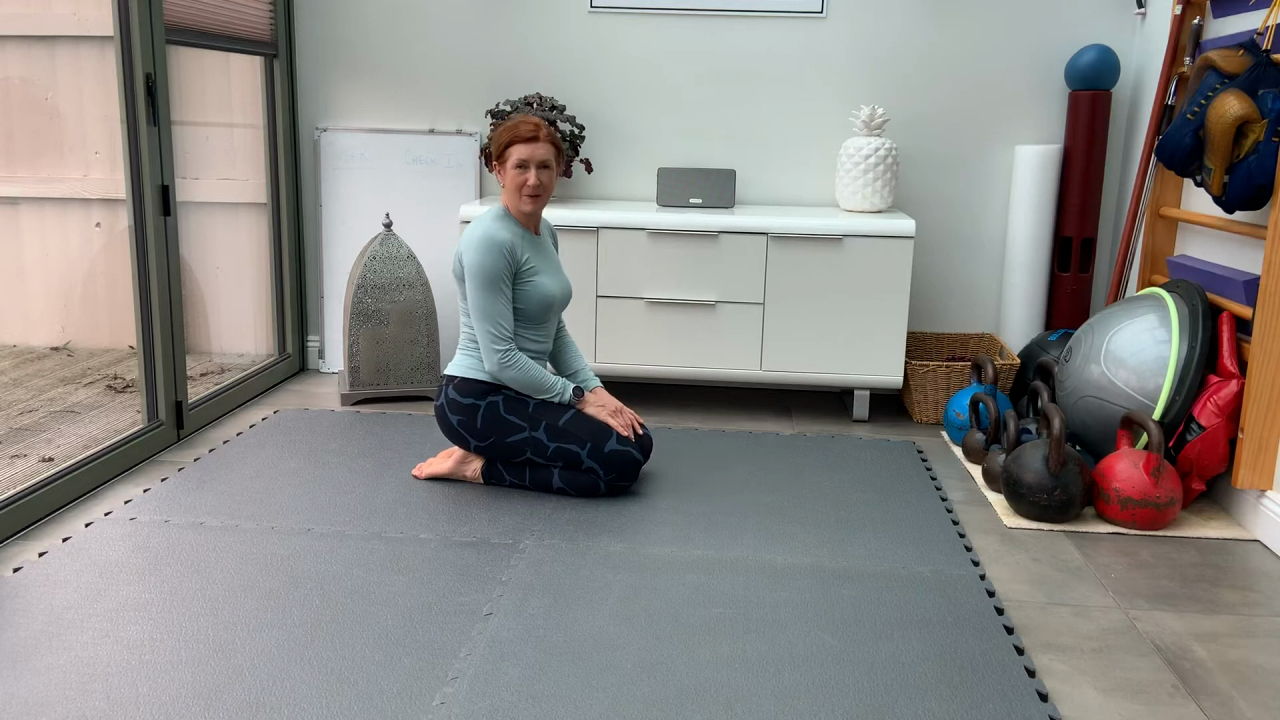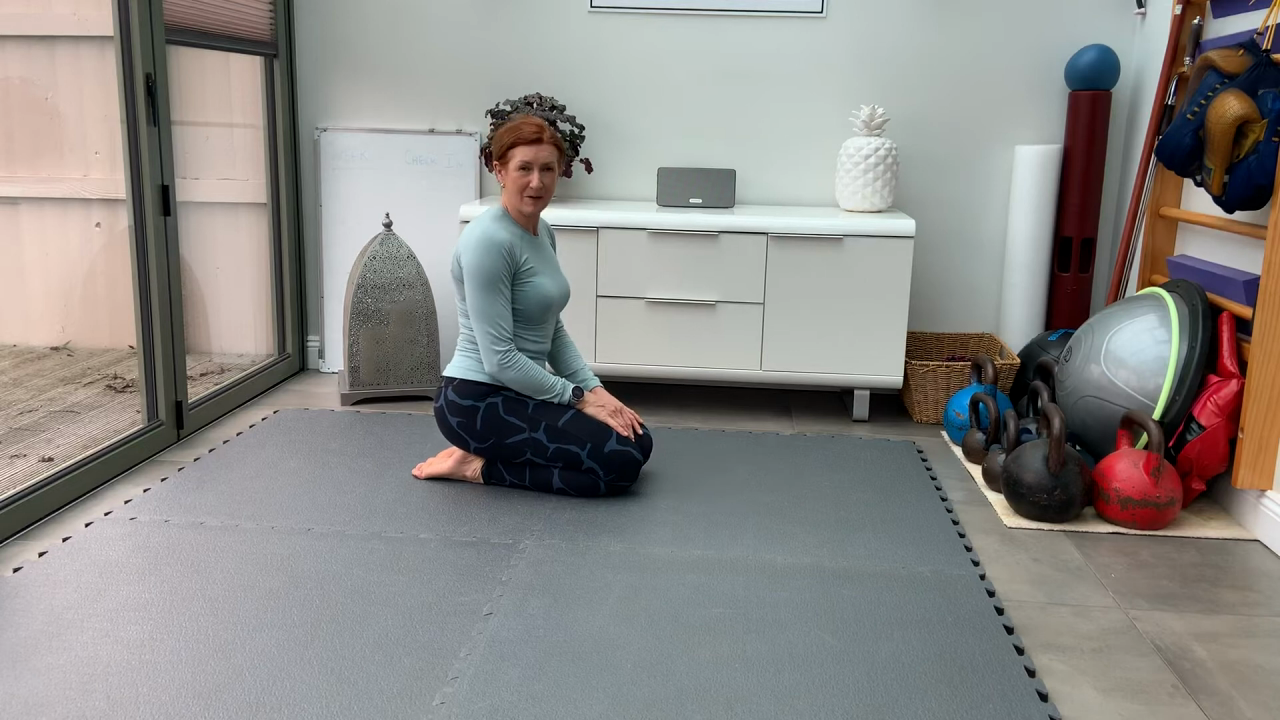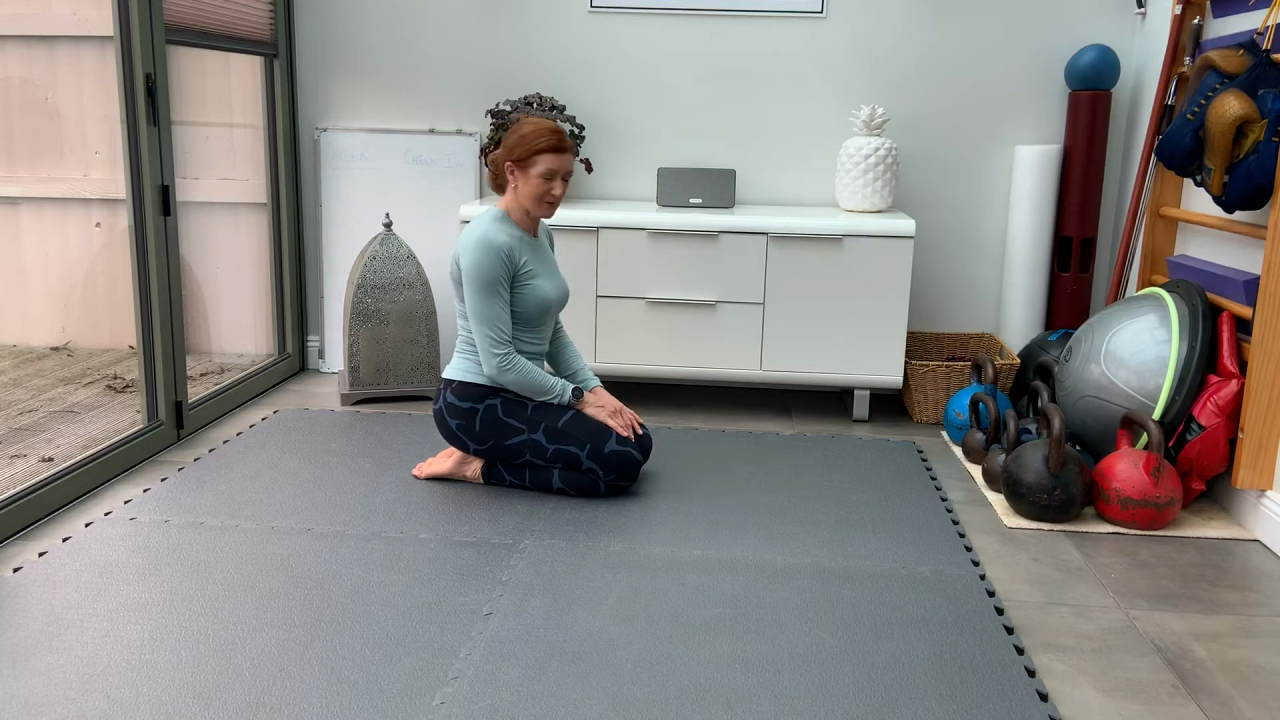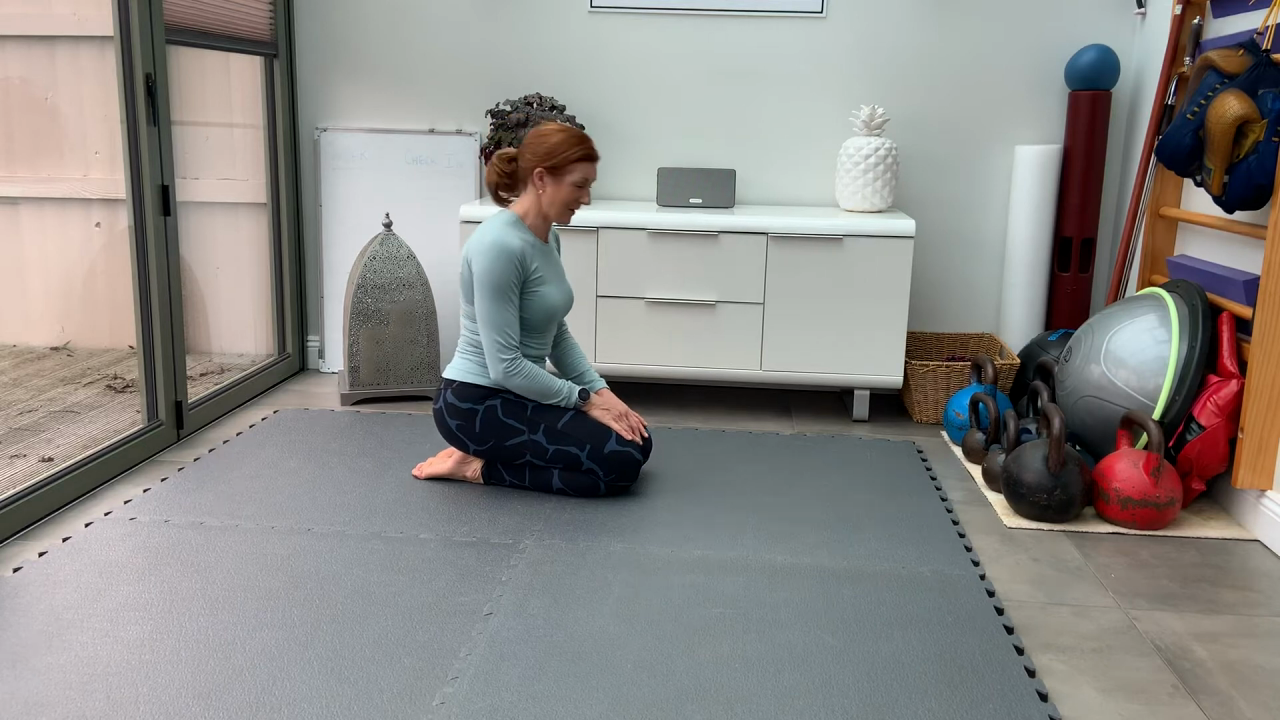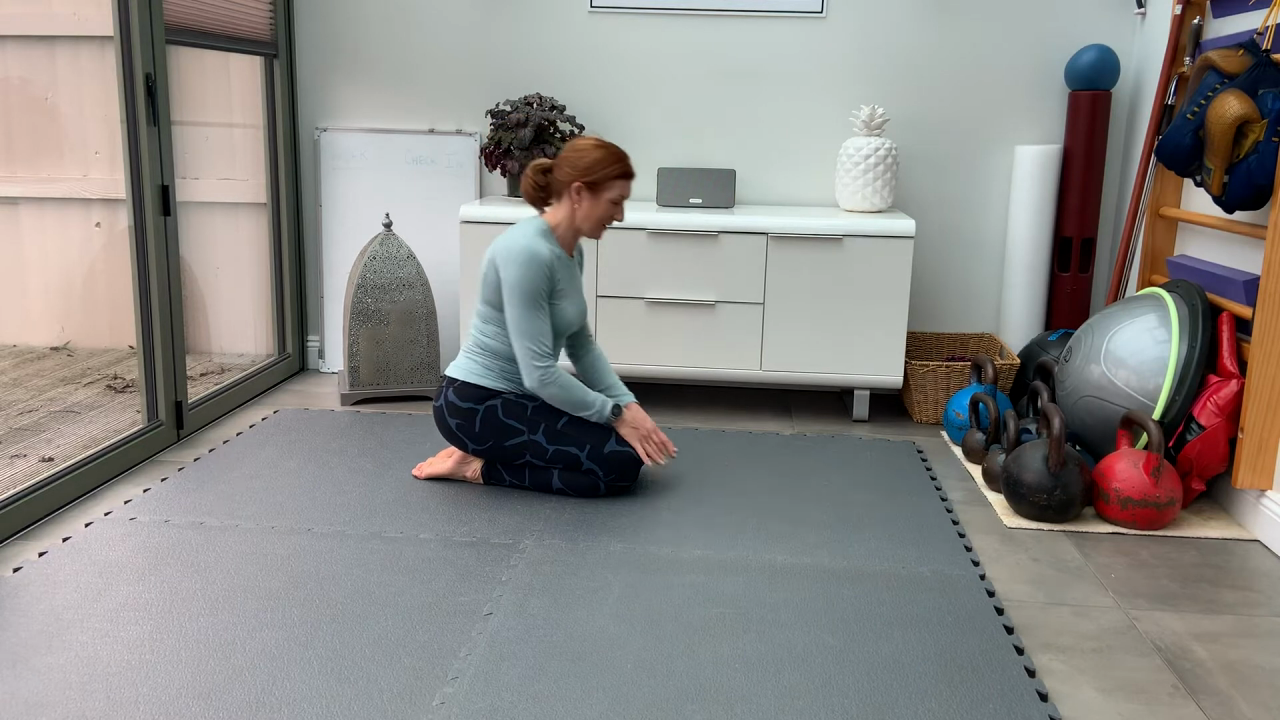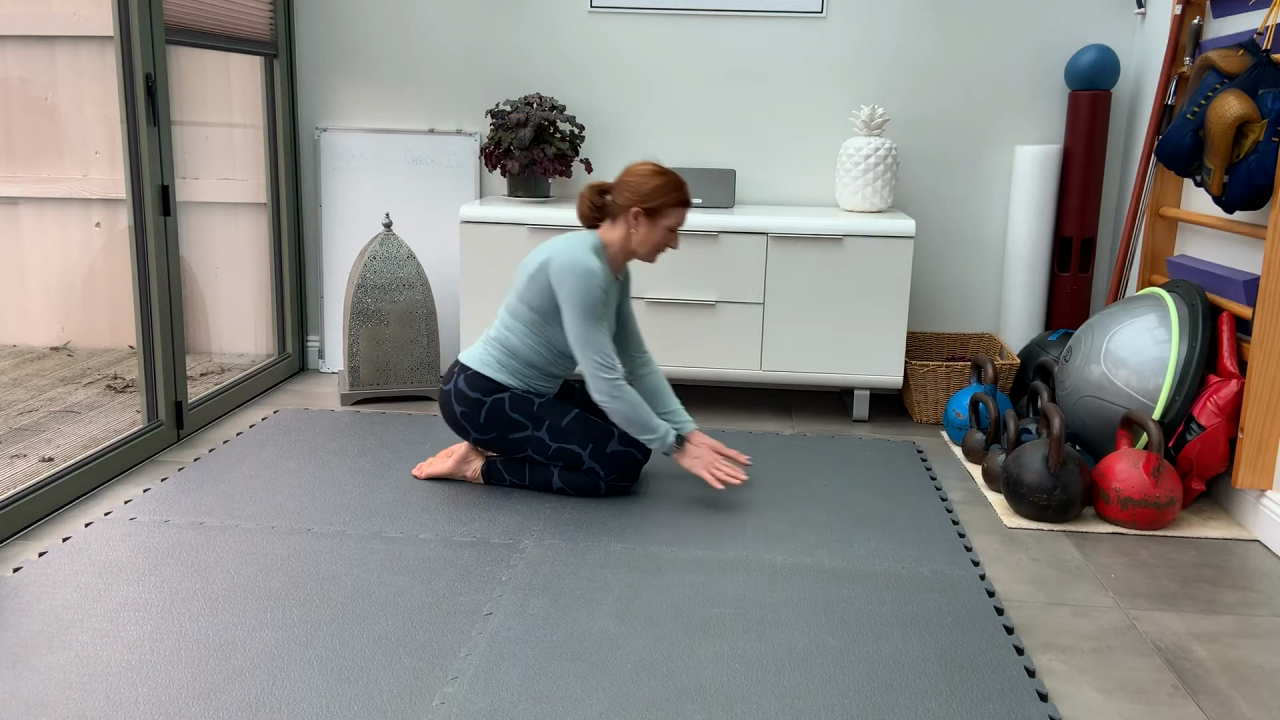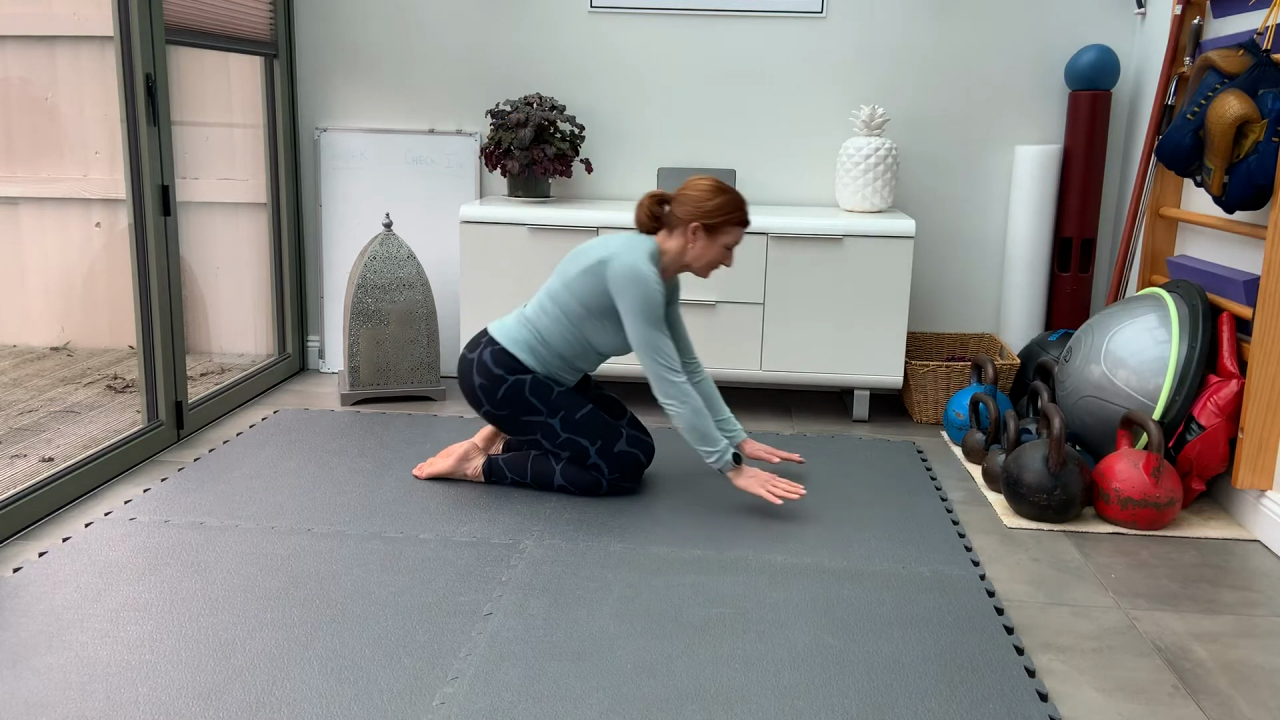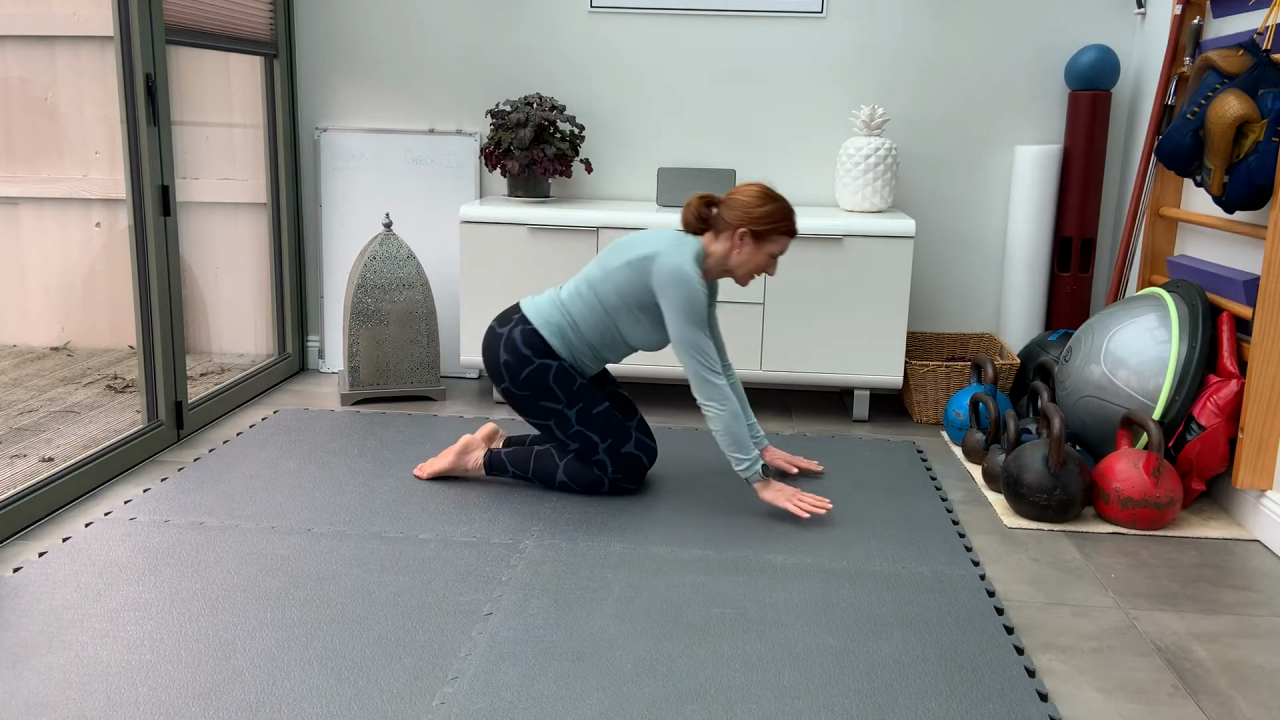
dt=0.2s
person 1, frame 1
left shoulder: (544, 232)
right shoulder: (489, 240)
left elbow: (555, 332)
right elbow: (500, 357)
left wrist: (595, 389)
right wrist: (578, 397)
left hip: (518, 393)
right hip: (480, 401)
left knee: (637, 441)
right knee: (620, 462)
left ankle: (486, 453)
right ankle: (479, 466)
person 1, frame 2
left shoulder: (541, 232)
right shoulder: (488, 240)
left elbow: (553, 332)
right elbow: (499, 358)
left wrist: (594, 389)
right wrist: (578, 398)
left hip: (518, 394)
right hip: (479, 401)
left knee: (636, 442)
right knee: (620, 462)
left ankle: (485, 453)
right ankle: (479, 467)
person 1, frame 3
left shoulder: (539, 234)
right shoulder: (488, 242)
left elbow: (552, 333)
right elbow: (498, 361)
left wrist: (594, 389)
right wrist: (577, 398)
left hip: (515, 395)
right hip: (478, 403)
left knee: (637, 442)
right knee: (619, 463)
left ankle: (486, 453)
right ankle: (479, 467)
person 1, frame 4
left shoulder: (545, 238)
right shoulder: (500, 245)
left elbow: (557, 335)
right elbow: (505, 365)
left wrist: (599, 390)
right wrist: (582, 398)
left hip: (516, 395)
right hip: (478, 404)
left knee: (636, 443)
right knee: (619, 464)
left ankle: (486, 451)
right ankle: (479, 467)
person 1, frame 5
left shoulder: (569, 250)
right shoulder: (528, 252)
left elbow: (582, 344)
right elbow: (540, 373)
left wrist: (628, 406)
right wrist: (613, 414)
left hip: (515, 397)
right hip: (479, 406)
left knee: (634, 448)
right knee: (617, 466)
left ankle: (489, 450)
right ankle: (479, 467)
person 1, frame 6
left shoulder: (614, 268)
right shoulder: (579, 266)
left elbow: (638, 361)
right elbow: (604, 382)
left wrist: (687, 429)
right wrist: (673, 446)
left hip: (522, 390)
right hip: (484, 395)
left knee: (633, 446)
right knee: (619, 464)
left ankle: (493, 445)
right ankle: (480, 466)
person 1, frame 7
left shoulder: (661, 272)
right shoulder: (633, 270)
left elbow: (689, 368)
right elbow: (669, 385)
left wrist: (737, 439)
right wrist: (730, 466)
left hip: (533, 369)
right hip: (498, 371)
left knee: (635, 448)
right knee: (621, 466)
left ankle: (504, 442)
right ankle: (481, 464)
person 1, frame 8
left shoulder: (699, 268)
right shoulder: (678, 269)
left elbow: (720, 371)
right elbow: (707, 387)
left wrist: (759, 445)
right wrist: (759, 479)
left hip: (555, 350)
right hip: (524, 350)
left knee: (638, 450)
right knee: (624, 468)
left ankle: (498, 439)
right ankle: (483, 457)
